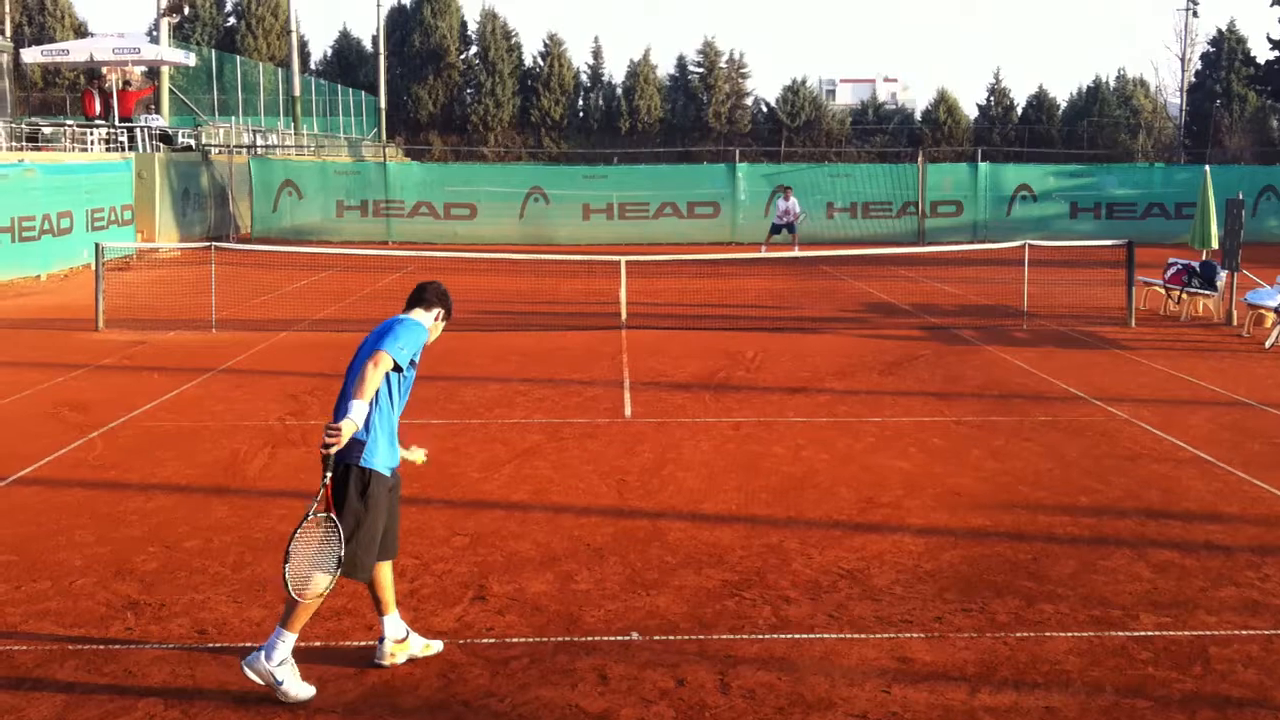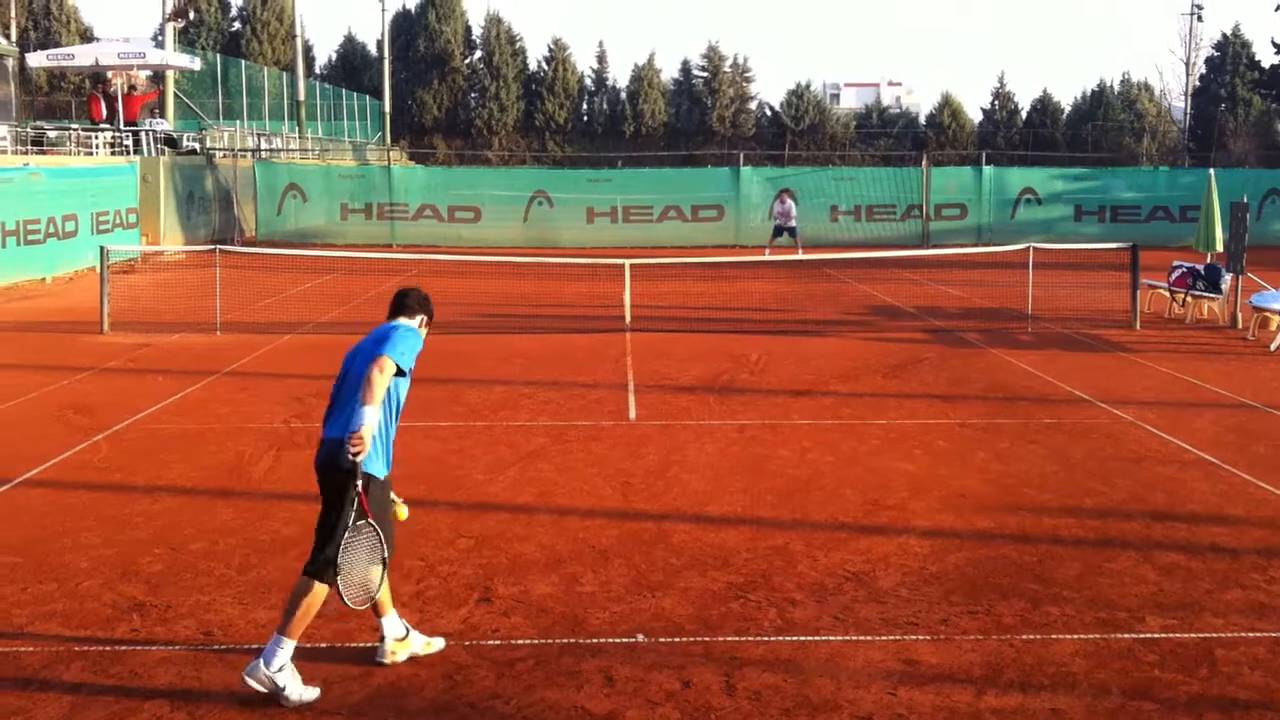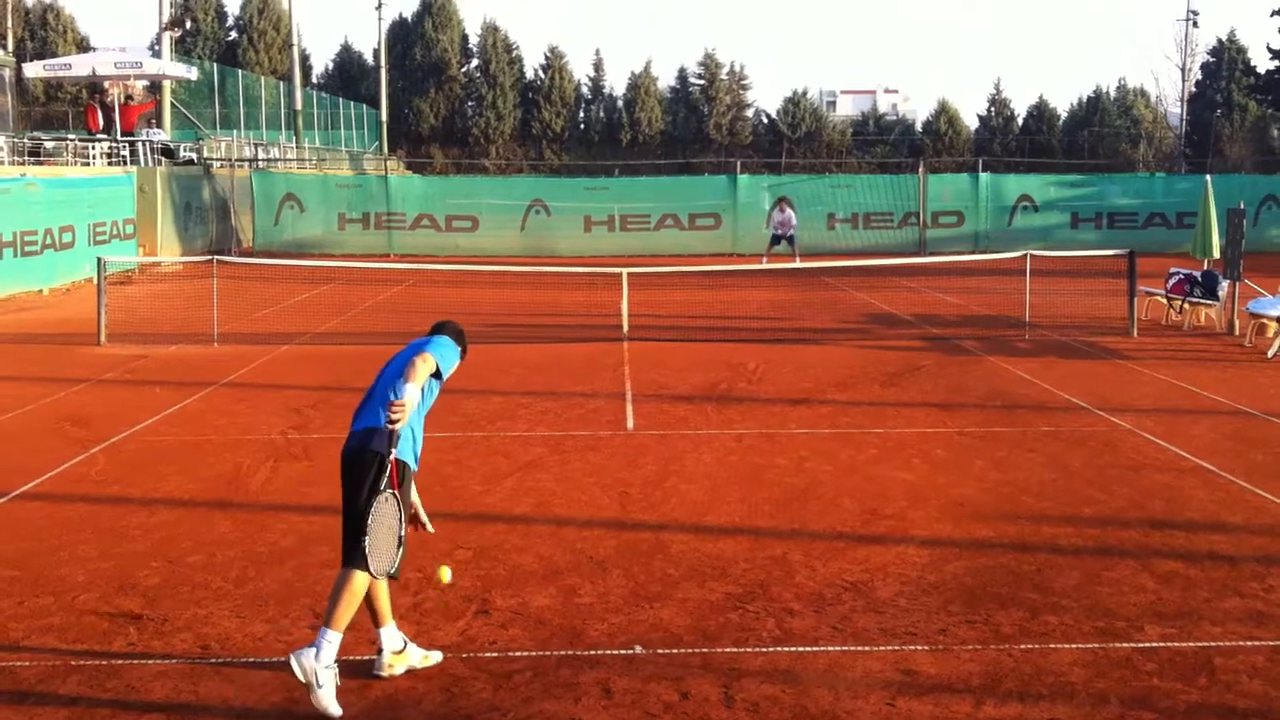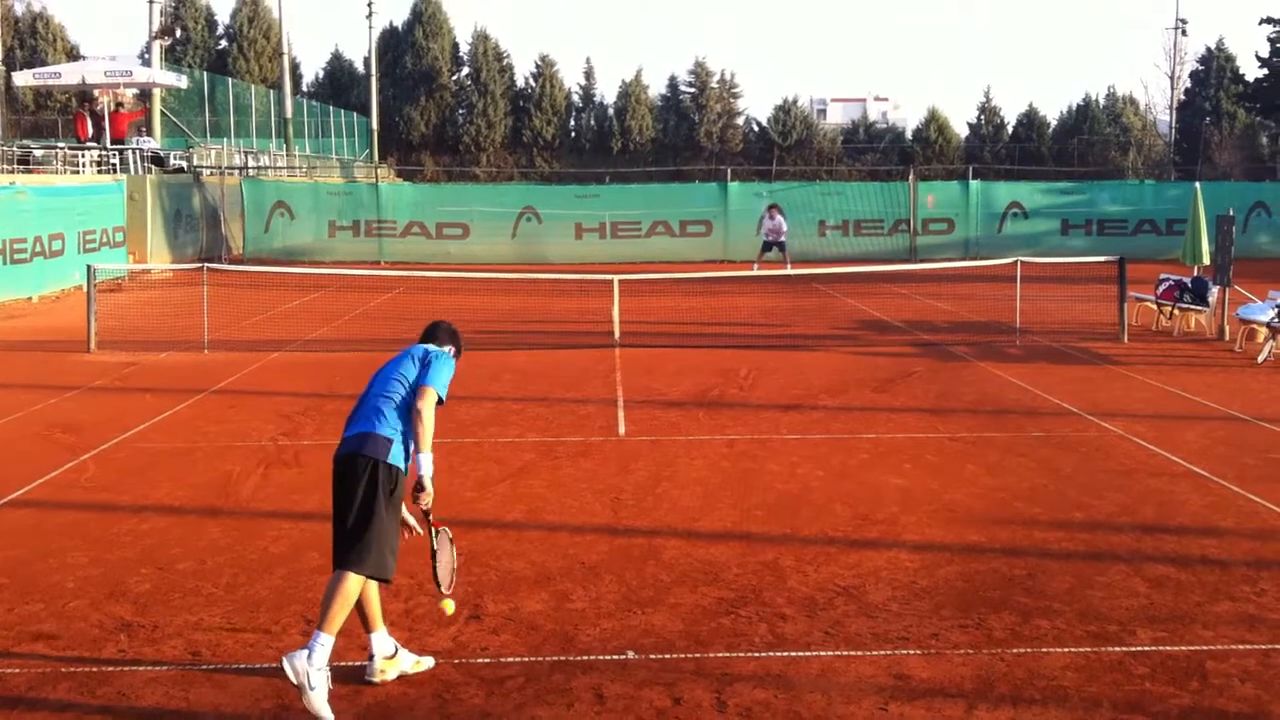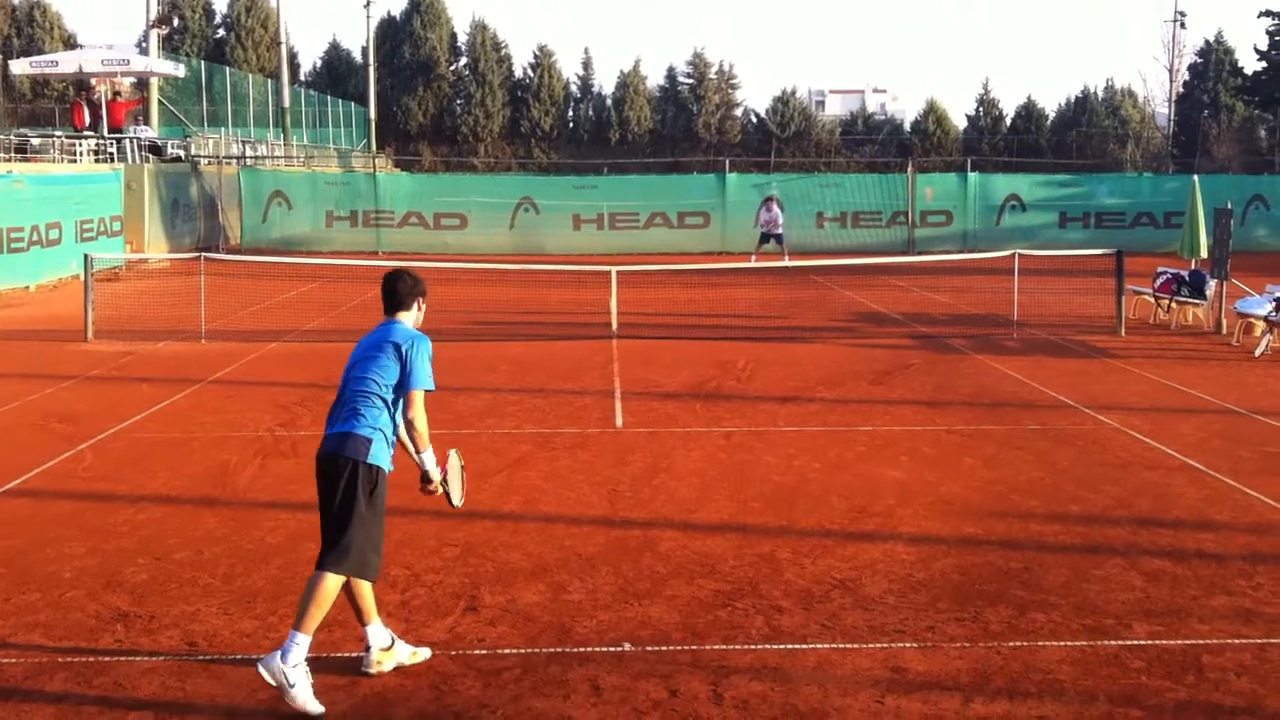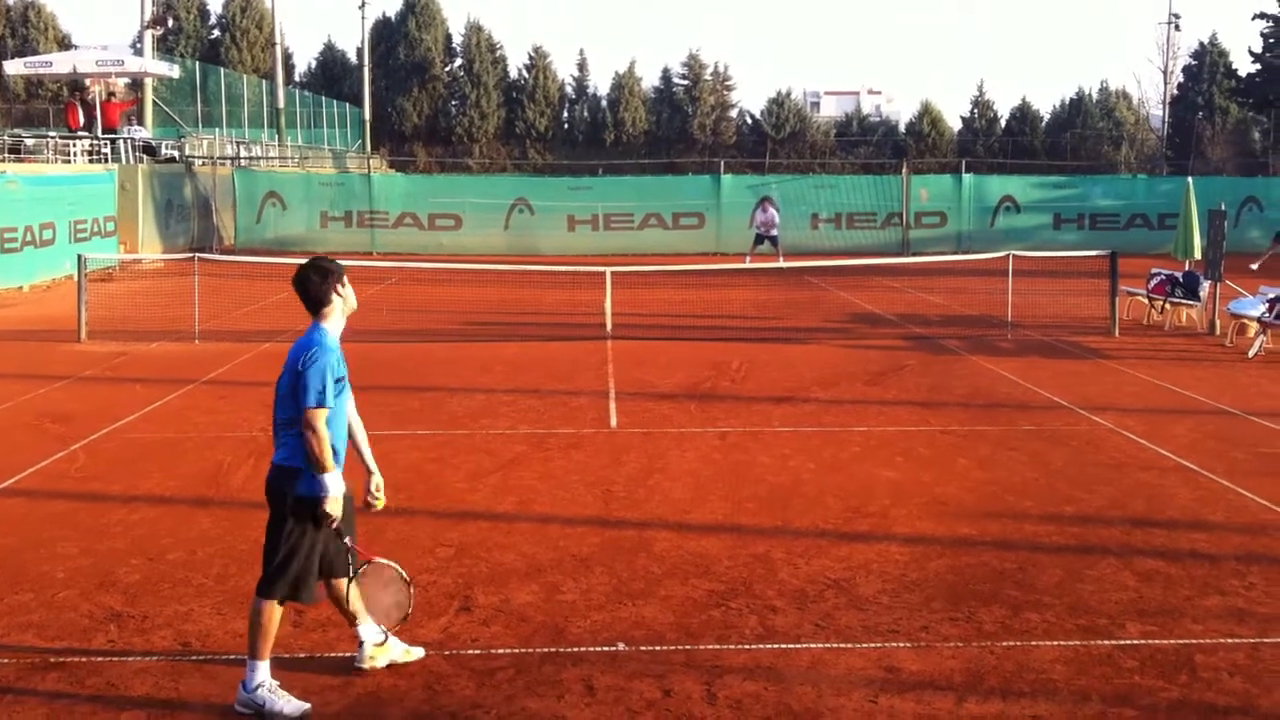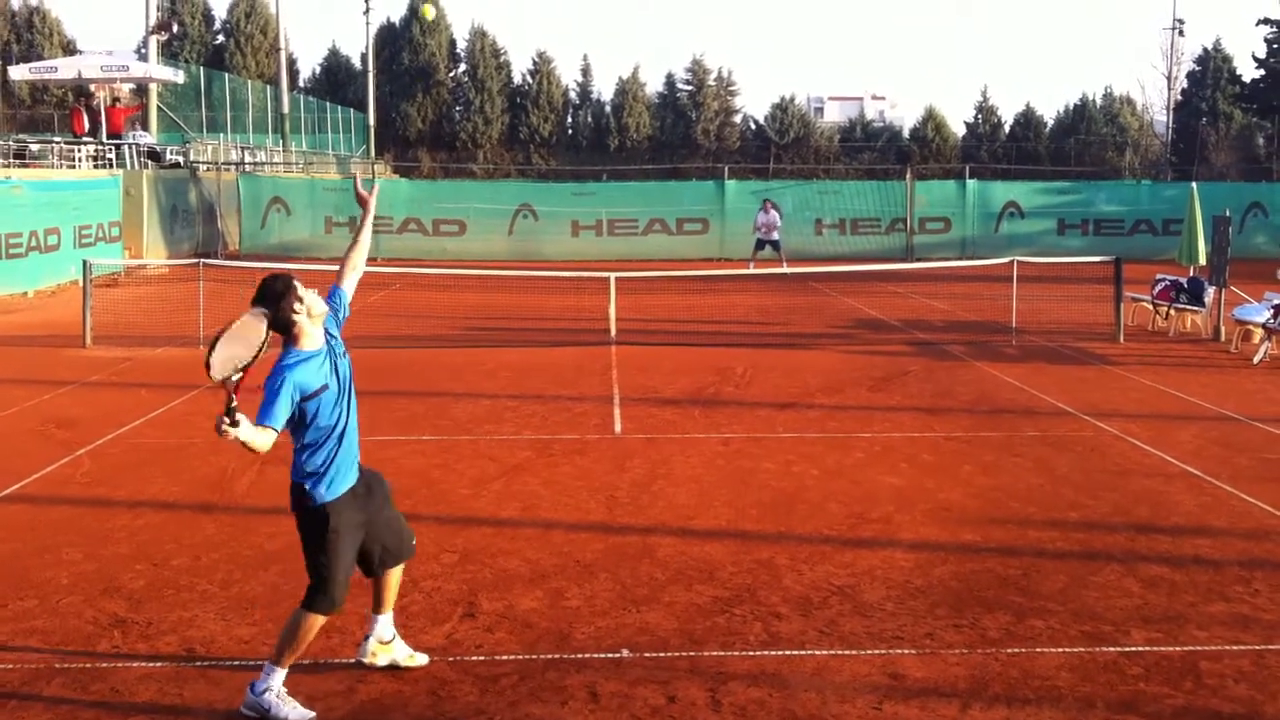
dt=0.5s
person 1, frame 1
left shoulder: (388, 330)
right shoulder: (411, 329)
right elbow: (374, 366)
left wrist: (399, 450)
right wrist: (352, 420)
left hip: (374, 460)
right hip: (365, 461)
left knee: (380, 547)
left ankle: (395, 639)
right ankle: (273, 656)
person 1, frame 2
left shoulder: (368, 343)
right shoulder: (407, 334)
right elbow: (379, 372)
right wrist: (371, 421)
left hip: (342, 453)
right hip: (356, 460)
right knee: (328, 565)
left ankle: (396, 637)
right ankle: (272, 664)
person 1, frame 3
left shoulder: (405, 355)
right shoulder: (445, 345)
right elbow: (420, 363)
left wrist: (413, 499)
right wrist: (410, 397)
left hip: (359, 448)
right hip: (384, 451)
left knee: (370, 553)
right knee: (365, 556)
left ankle: (393, 649)
right ankle: (320, 656)
person 1, frame 4
left shoulder: (394, 364)
right shoulder: (439, 358)
right elbow: (421, 408)
left wrist: (400, 507)
right wrist: (424, 471)
left hip: (350, 454)
right hip: (378, 457)
left knee: (362, 559)
right knee: (358, 562)
left ankle: (385, 655)
right ankle: (313, 659)
person 1, frame 5
left shoulder: (369, 342)
right shoulder: (415, 342)
right elbow: (412, 414)
left wrist: (416, 456)
right wrist: (429, 464)
left hip: (335, 450)
right hip: (361, 457)
left knee: (351, 556)
right knee: (340, 560)
left ankle: (381, 646)
right ankle: (289, 659)
person 1, frame 6
left shoulder: (326, 346)
right shoulder: (320, 350)
left elbow: (348, 412)
right elbow: (314, 425)
left wrist: (372, 468)
right wrist: (331, 486)
left hip: (326, 483)
right hip: (301, 483)
left knee: (338, 565)
right knee: (280, 582)
left ankle: (374, 644)
person 1, frame 7
left shoulder: (329, 327)
right shoulder: (290, 374)
left elbow: (350, 271)
right elbow: (264, 437)
left wrist: (368, 214)
right wrist: (239, 427)
left hip: (354, 481)
right hip: (324, 498)
left knee: (394, 553)
right knee: (326, 597)
left ankle: (381, 640)
